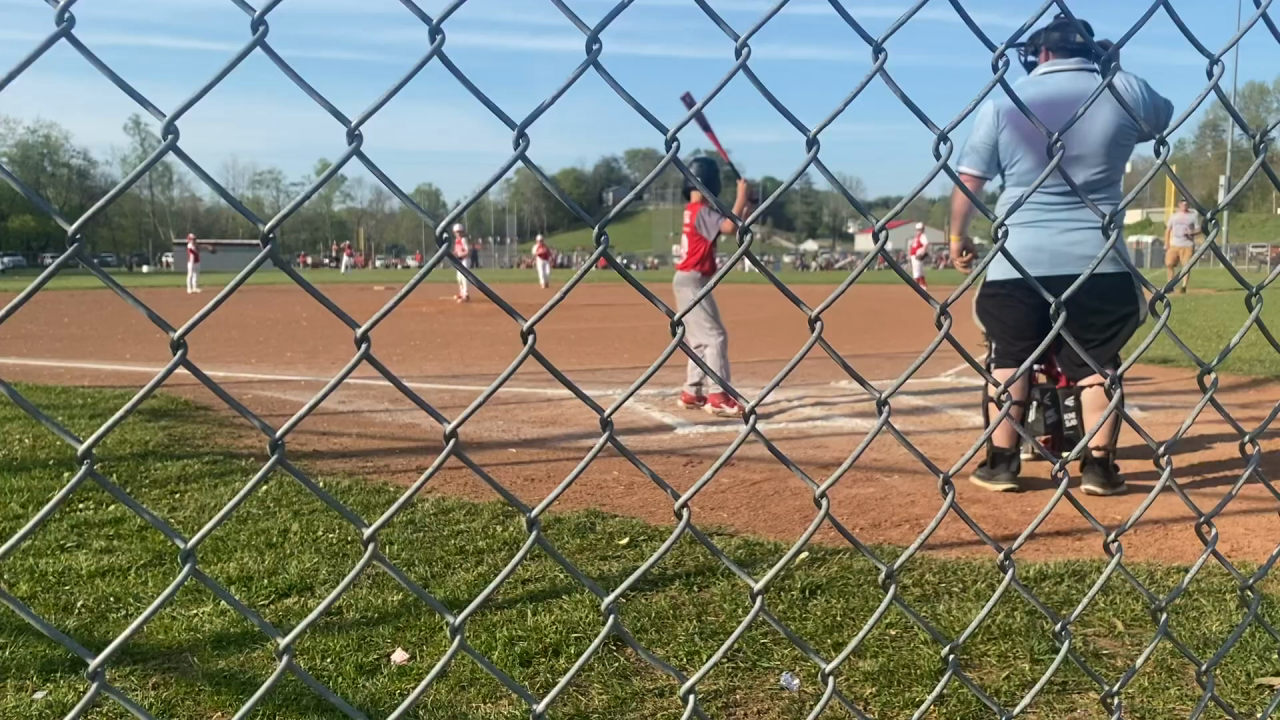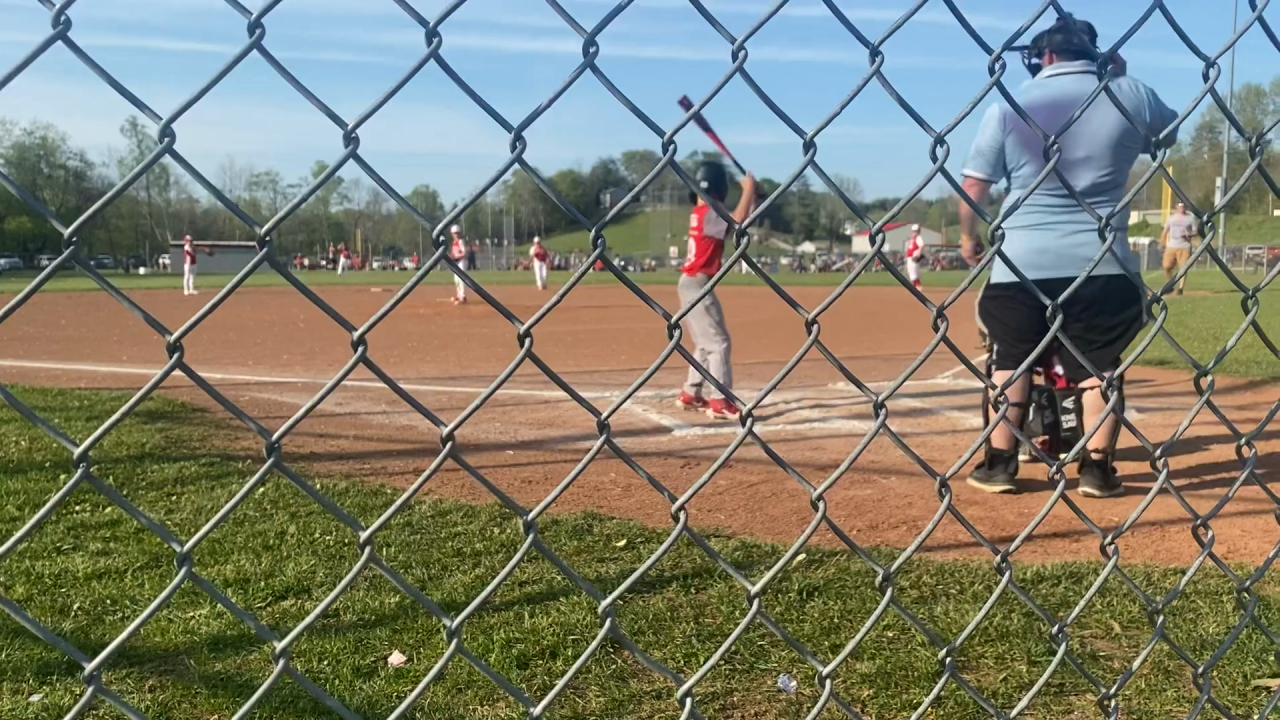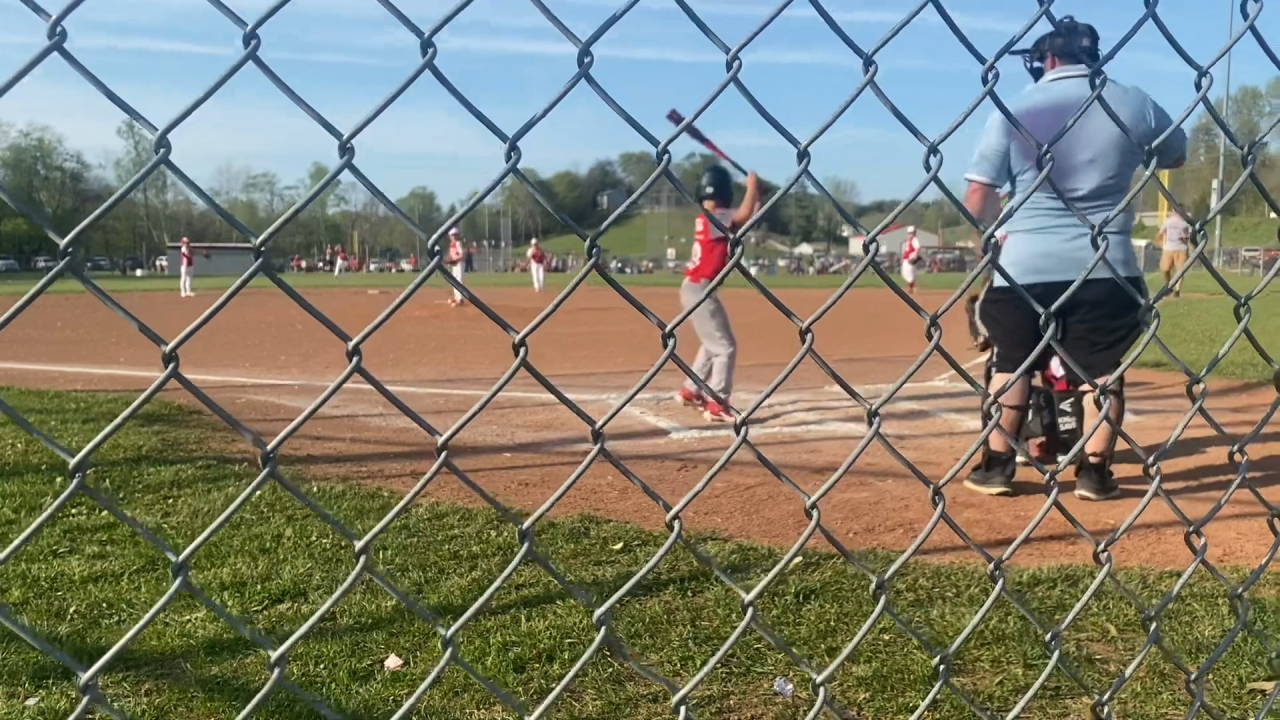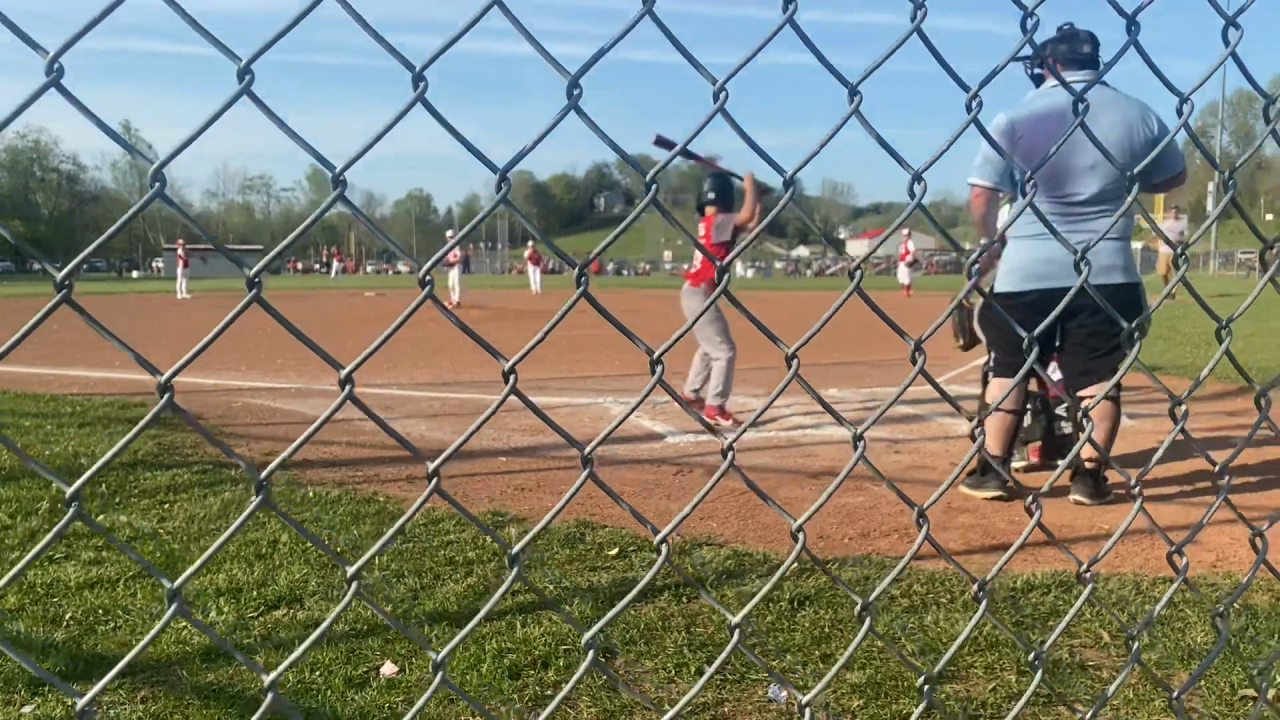
dt=0.1s
person 1, frame 1
left shoulder: (1005, 102)
right shoulder: (1126, 92)
left elbow: (969, 182)
right elbow: (1165, 117)
left wrist: (959, 237)
left hip: (1020, 258)
right hip: (1097, 259)
left knee: (1010, 360)
right knee: (1097, 362)
left ankle: (1002, 461)
right ankle: (1098, 464)
person 1, frame 2
left shoulder: (1010, 104)
right shoulder: (1130, 96)
left elbow: (975, 186)
right elbow: (1168, 130)
left wrist: (969, 237)
left hip: (1024, 259)
right hip: (1102, 261)
left knee: (1011, 361)
right knee: (1099, 364)
left ankle: (999, 462)
right ankle: (1097, 466)
person 1, frame 3
left shoulder: (1015, 110)
right shoulder: (1136, 104)
left elbow: (978, 193)
right elbow: (1174, 156)
left hip: (1027, 263)
right hip: (1105, 264)
left knee: (1011, 363)
right knee: (1100, 367)
left ankle: (997, 465)
right ankle: (1094, 470)
person 1, frame 4
left shoulder: (1016, 116)
right shoulder: (1137, 113)
left elbow: (982, 197)
right elbow: (1172, 176)
left wrist: (993, 242)
left hip: (1027, 269)
right hip: (1106, 269)
left knee: (1008, 368)
right knee: (1098, 373)
left ankle: (993, 470)
right ankle: (1090, 476)
person 2, frame 1
left shoulder: (694, 210)
right shoulder: (702, 211)
left elbow: (729, 220)
right elbow: (731, 226)
left wrist: (744, 200)
right wrist: (742, 192)
left hip: (689, 280)
right hip: (692, 281)
left knee: (699, 341)
right knee: (715, 337)
left ankle: (690, 393)
right ankle: (717, 396)
person 2, frame 2
left shoulder: (700, 213)
right shoulder: (709, 214)
left elbow: (735, 220)
right elbow: (738, 219)
left wrist: (752, 197)
right wrist: (748, 188)
left hip: (693, 283)
right hip: (697, 284)
left knee: (705, 343)
right knee: (718, 342)
left ankle: (690, 394)
right ankle: (720, 401)
person 2, frame 3
left shoulder: (708, 218)
right shoulder: (715, 217)
left elbow: (747, 221)
right elbow: (744, 213)
left wrist: (756, 195)
right wrist: (752, 185)
left hip: (695, 288)
right hip: (700, 290)
left knee: (711, 344)
right knee: (724, 346)
left ankle: (691, 391)
right ankle: (716, 404)
person 2, frame 4
left shoulder: (709, 222)
right shoulder: (718, 222)
left elbow: (751, 225)
right elbow: (747, 217)
left wrist: (757, 198)
right wrist: (750, 188)
left hip: (695, 292)
right hip: (700, 294)
left knee: (709, 347)
right knee: (724, 351)
left ankle: (691, 394)
right ankle: (714, 408)
